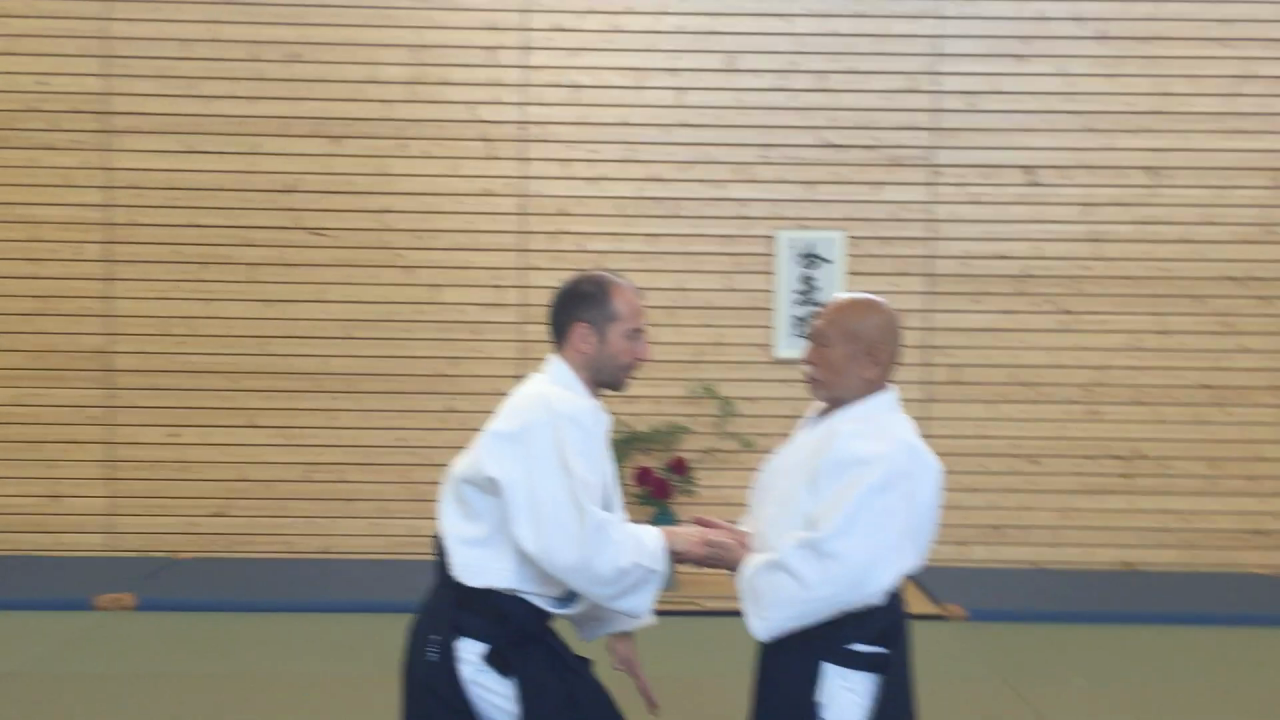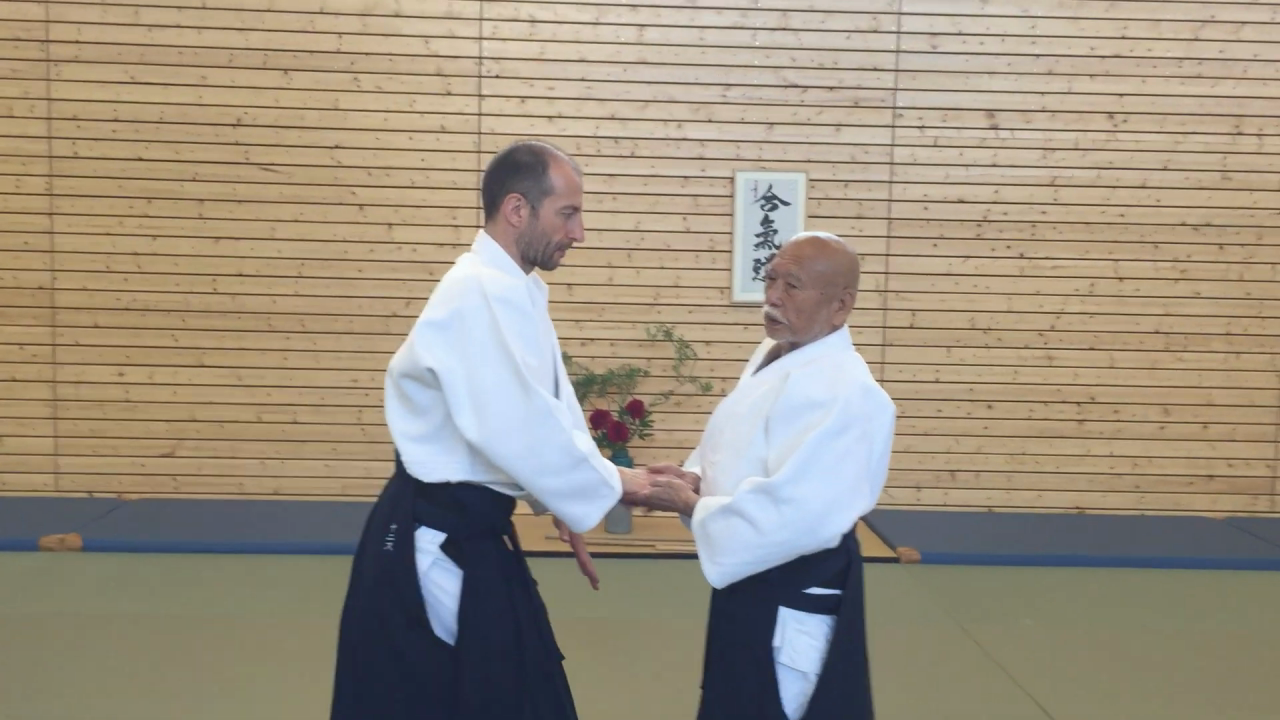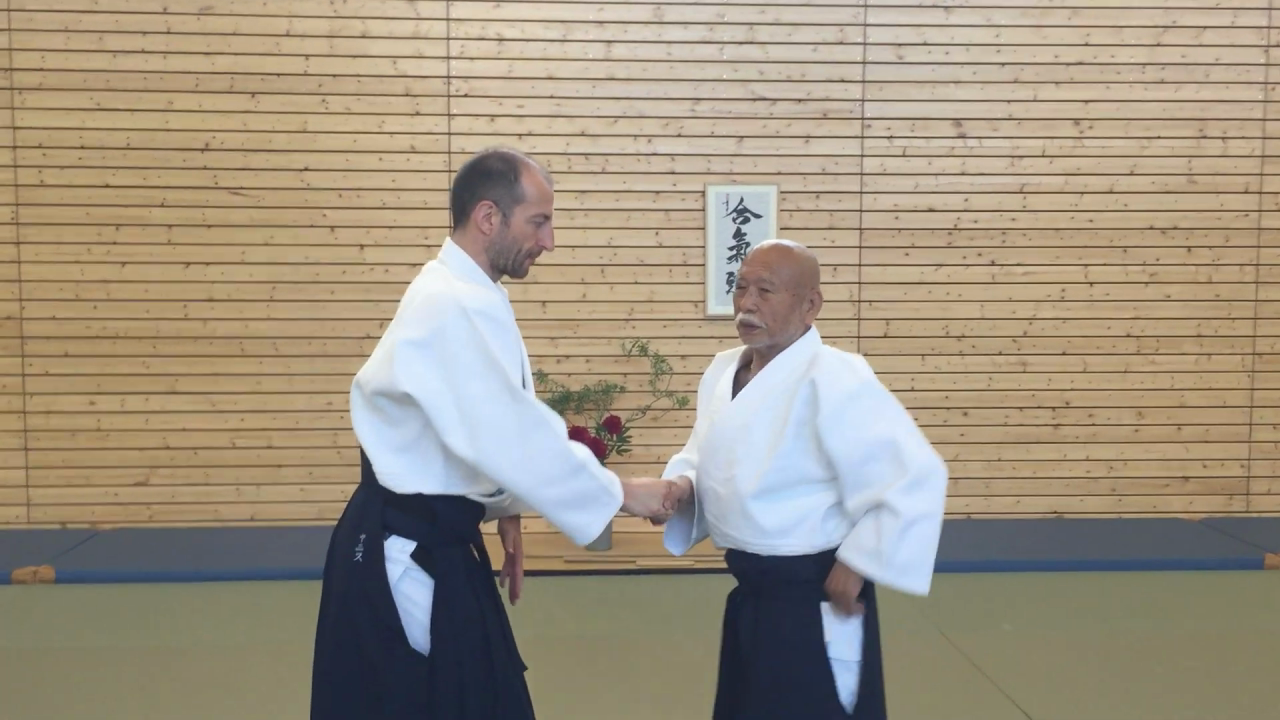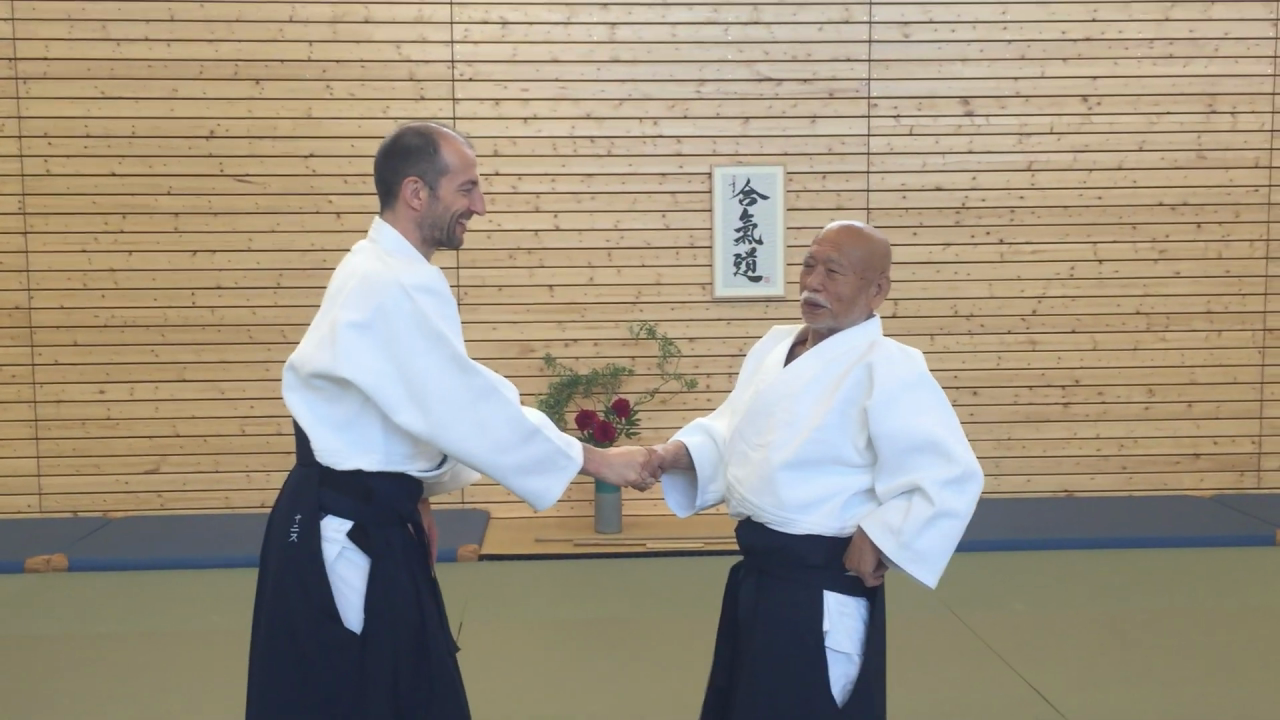
dt=1s
person 1, frame 1
left shoulder: (570, 410)
right shoulder: (549, 411)
left elbow: (592, 532)
right elbow: (571, 547)
left wrist: (616, 625)
right wrist: (662, 542)
left hip: (508, 636)
right hip: (479, 648)
person 1, frame 2
left shoulder: (509, 289)
right shoulder: (482, 294)
left elbow: (541, 412)
right elbow: (520, 430)
left wrist: (567, 507)
right wrist: (613, 481)
left hip: (465, 534)
right hip: (434, 546)
person 1, frame 3
left shoulder: (466, 295)
right shoulder: (457, 307)
right elbow: (513, 437)
left wrist: (507, 516)
right wrist: (623, 493)
left hip: (433, 545)
right hip: (402, 558)
person 1, frame 4
left shoulder: (383, 270)
right shoulder: (393, 287)
right elbow: (466, 407)
left wrist: (411, 498)
right wrist: (596, 461)
left hip: (364, 522)
right hip: (344, 537)
person 2, frame 1
left shoulder: (889, 453)
right shoulder: (826, 421)
left elbow: (842, 572)
left wrist: (741, 560)
right wrist: (745, 539)
left hip: (843, 658)
right hip: (800, 643)
person 2, frame 2
left shoulder: (842, 391)
right shoulder: (773, 355)
left elbow: (795, 513)
left wrist: (690, 503)
right wrist: (696, 478)
left hip: (798, 595)
right hip: (755, 579)
person 2, frame 3
left shoulder: (834, 380)
right shoulder: (723, 371)
left elbow: (914, 479)
right elbow: (704, 454)
left wrist: (857, 566)
right wrist: (684, 486)
left hip: (813, 602)
right hip: (754, 594)
person 2, frame 4
left shoulder: (890, 370)
right shoulder: (774, 346)
left elbow: (951, 478)
right elbow: (732, 430)
left wrist: (878, 542)
right wrist: (681, 452)
left hip: (822, 592)
right hip: (758, 575)
